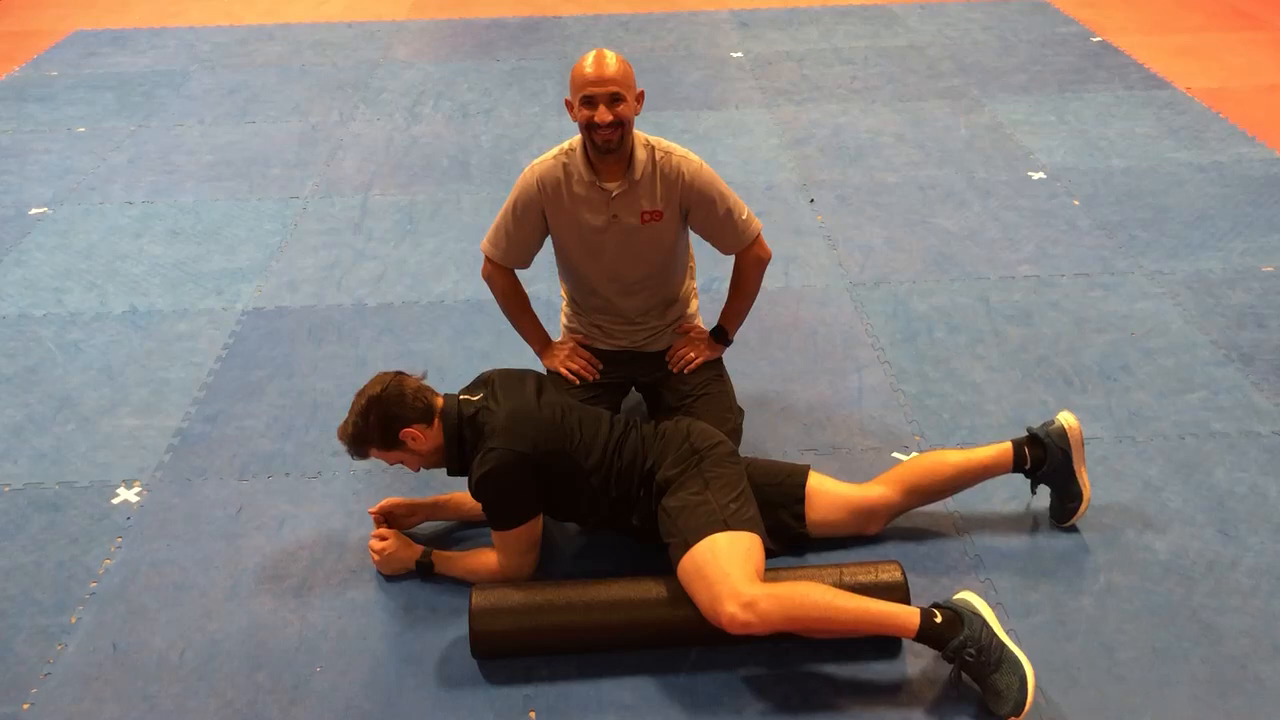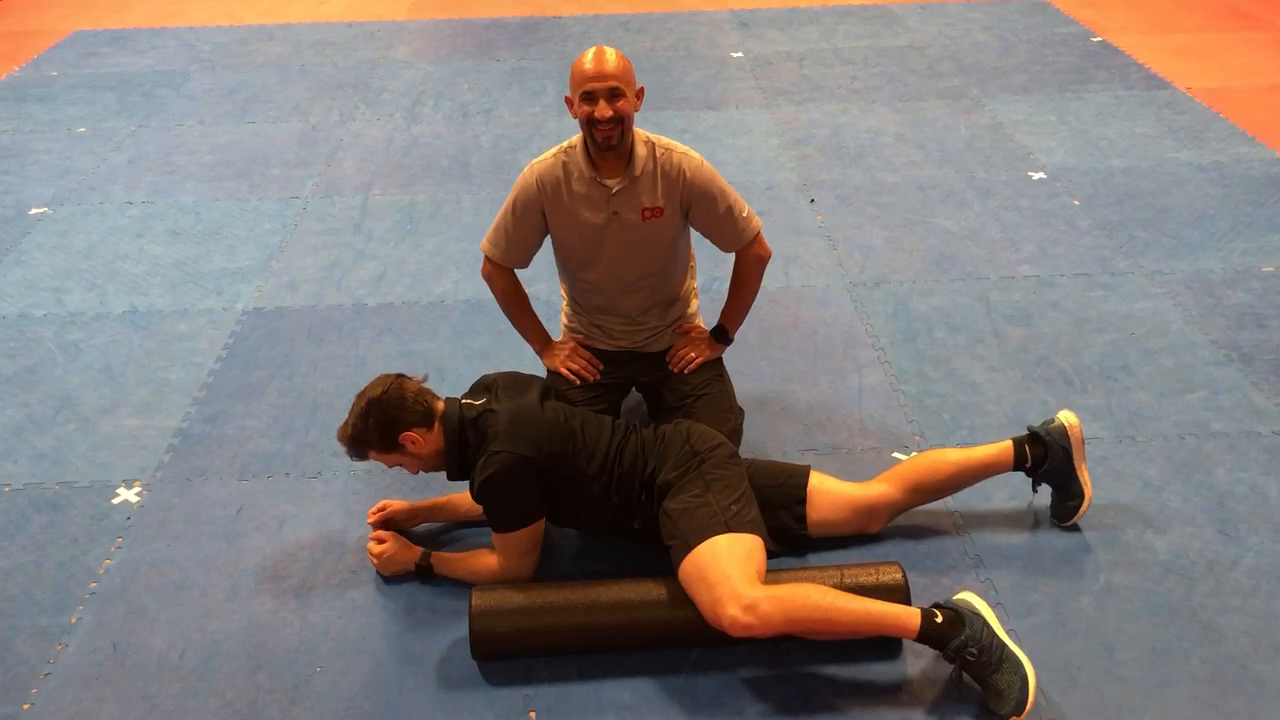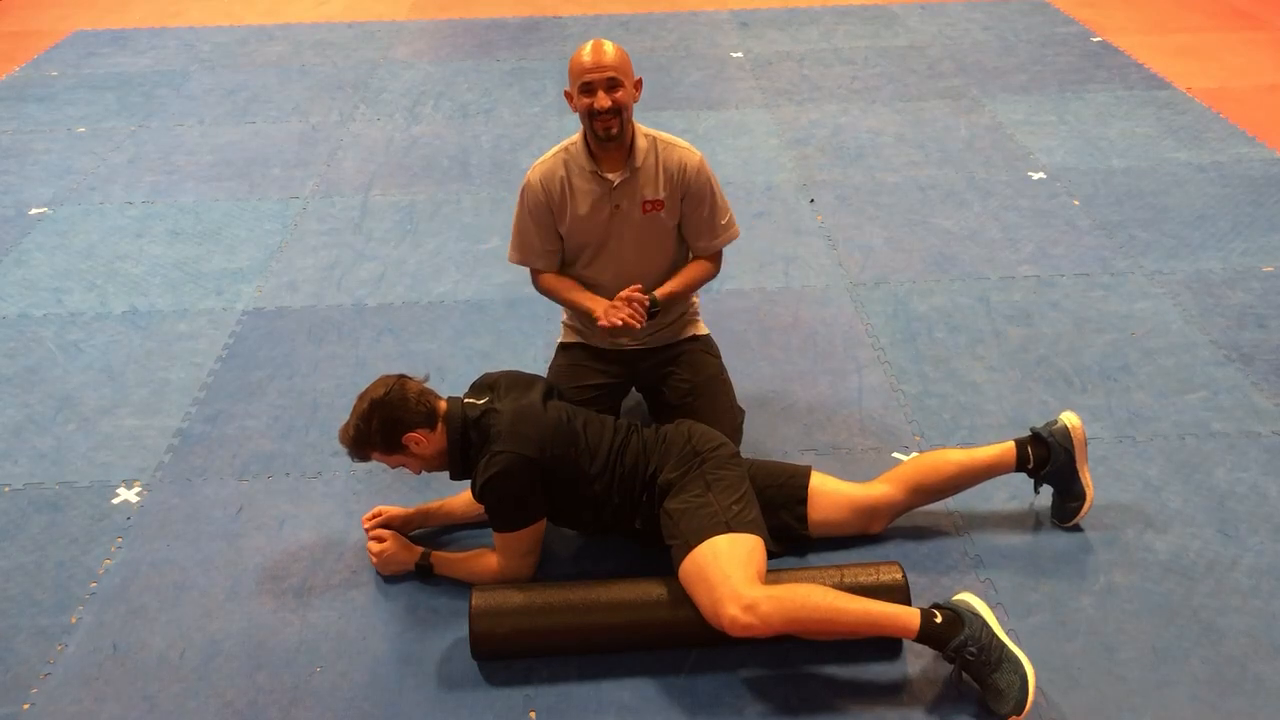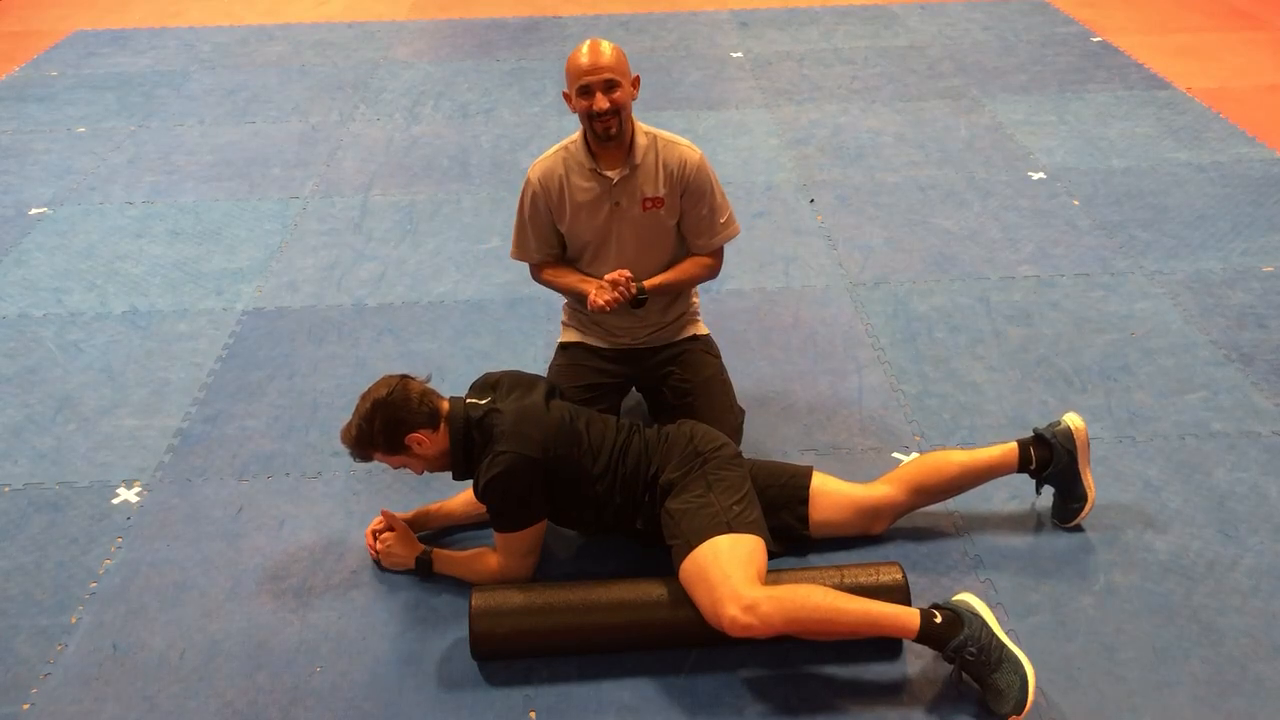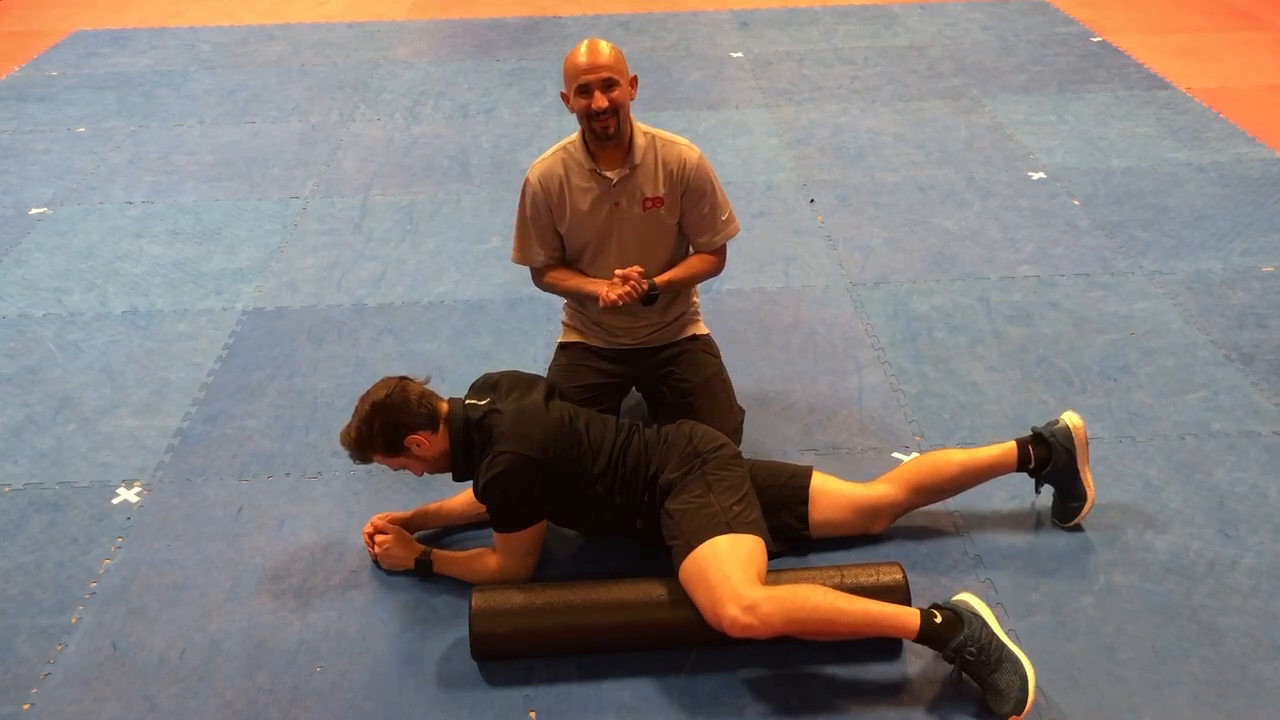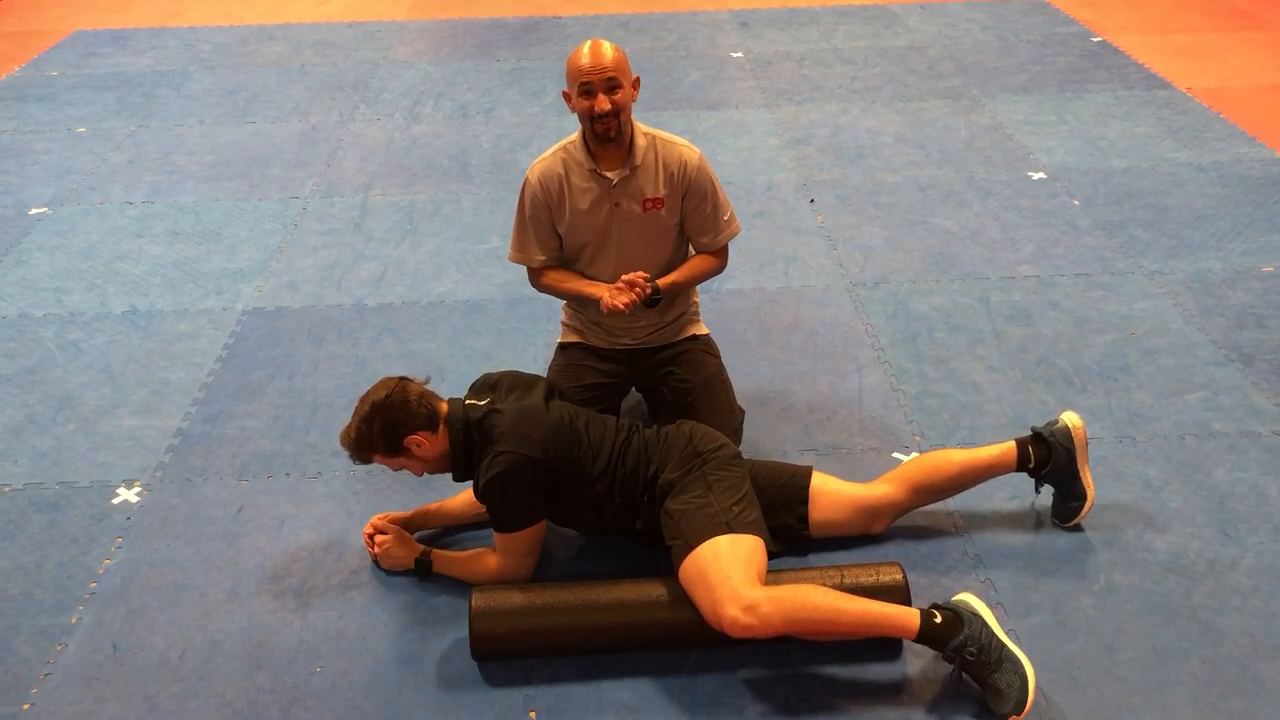
dt=0.5s
person 1, frame 1
left shoulder: (495, 452)
right shoulder: (482, 392)
left elbow: (516, 563)
left wrist: (417, 559)
right wrist: (421, 509)
left hip: (683, 474)
right hip: (689, 455)
left knee: (738, 607)
right knee: (873, 506)
left ankle: (942, 624)
right ankle: (1035, 449)
person 1, frame 2
left shoulder: (499, 456)
right shoulder: (483, 394)
left elbow: (515, 565)
left wrist: (417, 560)
right wrist: (418, 511)
left hip: (684, 478)
right hip: (689, 459)
left knee: (740, 610)
right knee: (874, 503)
left ankle: (944, 625)
right ankle: (1037, 445)
person 1, frame 3
left shoulder: (503, 457)
right shoulder: (485, 394)
left elbow: (514, 564)
left wrist: (416, 561)
right wrist: (414, 516)
left hip: (685, 477)
right hip: (691, 457)
left knee: (741, 611)
right knee: (877, 504)
left ankle: (942, 625)
right ankle: (1039, 449)
person 1, frame 4
left shoulder: (508, 456)
right shoulder: (487, 393)
left elbow: (514, 565)
left wrist: (419, 558)
right wrist: (416, 518)
left hip: (687, 476)
right hip: (691, 460)
left knee: (741, 611)
right knee: (878, 505)
left ankle: (943, 626)
right ankle: (1042, 451)
person 1, frame 5
left shoulder: (507, 455)
right shoulder: (486, 392)
left elbow: (513, 565)
left wrist: (417, 559)
right wrist: (414, 517)
left hip: (687, 477)
right hip: (692, 458)
left knee: (740, 611)
right knee: (878, 504)
left ankle: (942, 625)
right ankle: (1041, 448)
person 1, frame 6
left shoulder: (507, 456)
right shoulder: (485, 393)
left elbow: (513, 565)
left wrist: (418, 559)
right wrist: (414, 517)
left hip: (686, 476)
right hip: (689, 459)
left knee: (741, 612)
right knee: (877, 505)
left ankle: (942, 625)
right ankle: (1040, 448)
person 2, frame 1
left shoulder: (681, 171)
right shoulder: (544, 179)
left elbow: (754, 252)
right elbow: (496, 268)
left wrist: (720, 337)
right wrist: (544, 346)
left hip: (674, 340)
right hip: (588, 345)
left ankle: (657, 397)
right ankle: (618, 396)
person 2, frame 2
left shoulder: (683, 169)
right shoulder: (543, 178)
left elbow: (755, 251)
right elbow: (495, 267)
left wrist: (720, 336)
right wrist: (545, 346)
left hip: (674, 340)
right hip: (589, 345)
left ankle: (655, 396)
right ankle: (623, 395)
person 2, frame 3
left shoulder: (683, 163)
right shoulder: (545, 178)
left elbow: (709, 259)
right elbow: (543, 273)
left wrist: (651, 301)
right wrist: (599, 306)
left hip: (674, 334)
right hip: (589, 339)
left ankle: (654, 393)
right ankle: (623, 393)
person 2, frame 4
left shoulder: (683, 161)
right shoulder: (546, 176)
left elbow: (709, 258)
right elbow: (542, 264)
left wrist: (641, 289)
right wrist: (592, 287)
left hip: (674, 333)
right hip: (589, 339)
left ankle: (653, 392)
right ankle: (627, 389)
person 2, frame 5
left shoulder: (683, 160)
right shoulder: (545, 176)
left elbow: (712, 254)
right elbow: (543, 270)
left wrist: (651, 285)
right wrist: (601, 288)
left hip: (674, 332)
right hip: (589, 338)
left ankle: (655, 390)
right ankle: (625, 387)
person 2, frame 6
left shoulder: (683, 161)
right shoulder: (546, 176)
left elbow: (715, 255)
right elbow: (541, 271)
left wrist: (655, 288)
right wrist: (602, 292)
left hip: (674, 333)
right hip: (589, 339)
left ankle: (653, 391)
right ankle: (625, 390)
